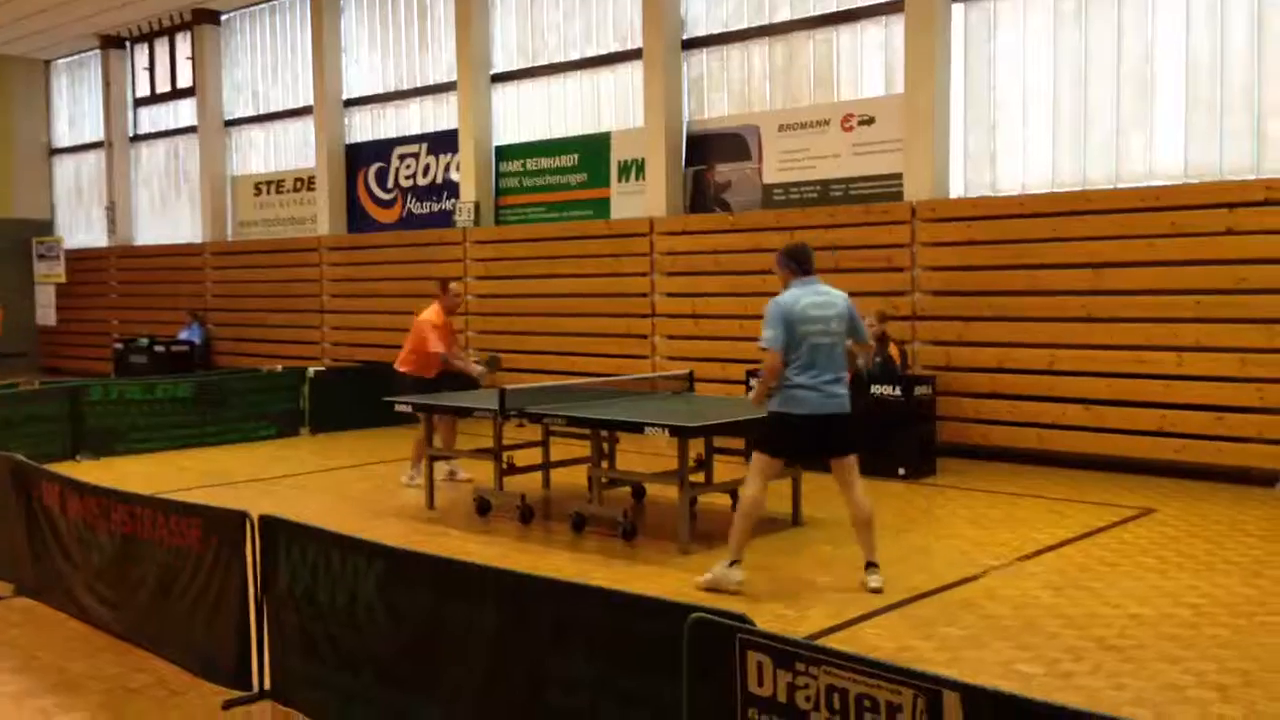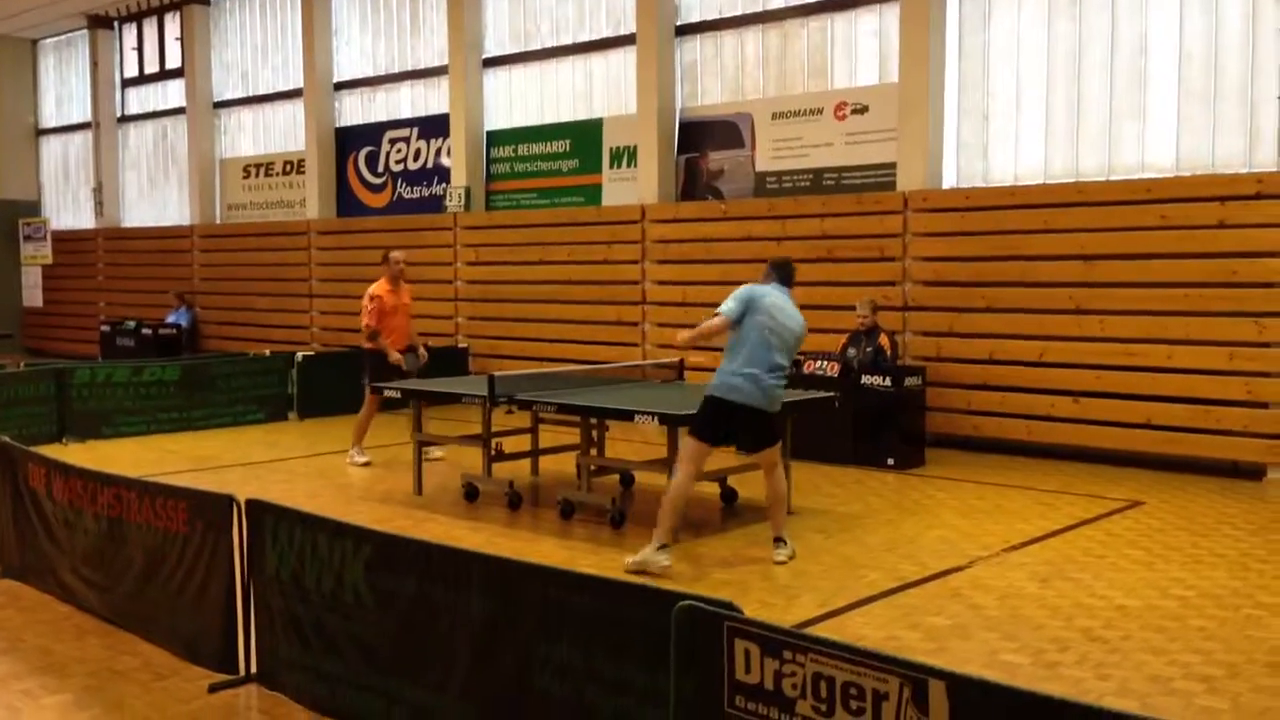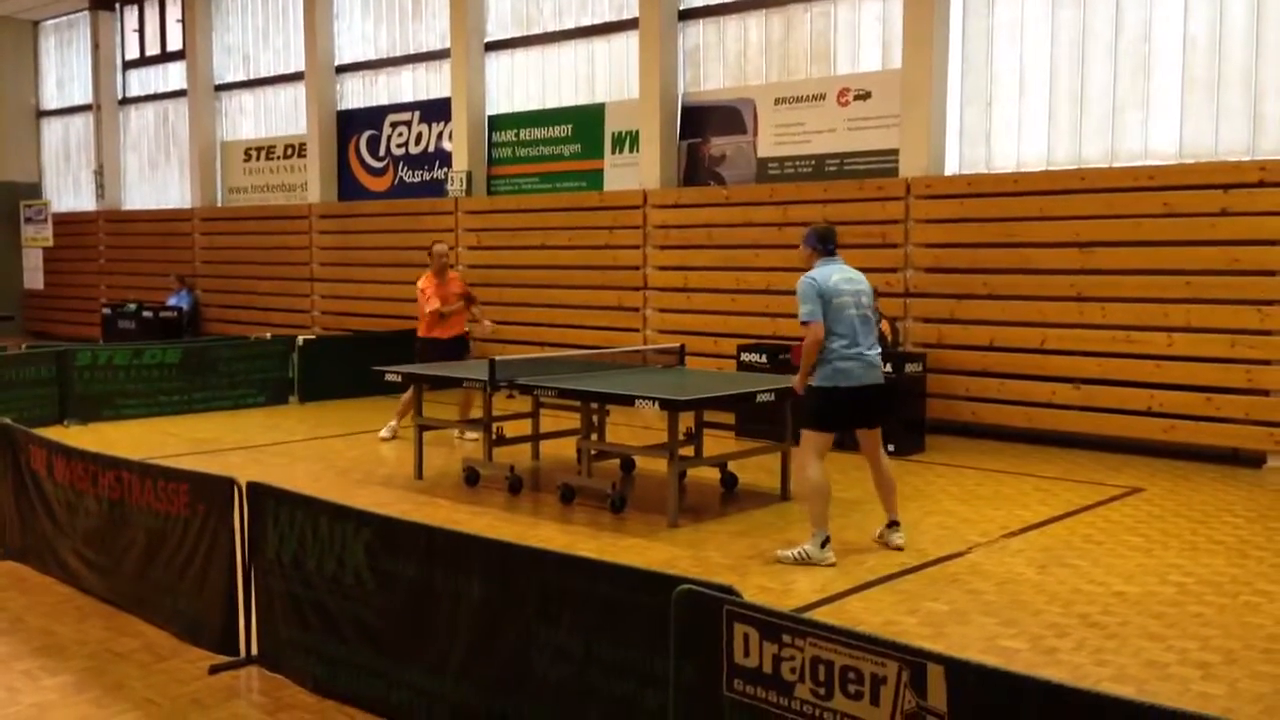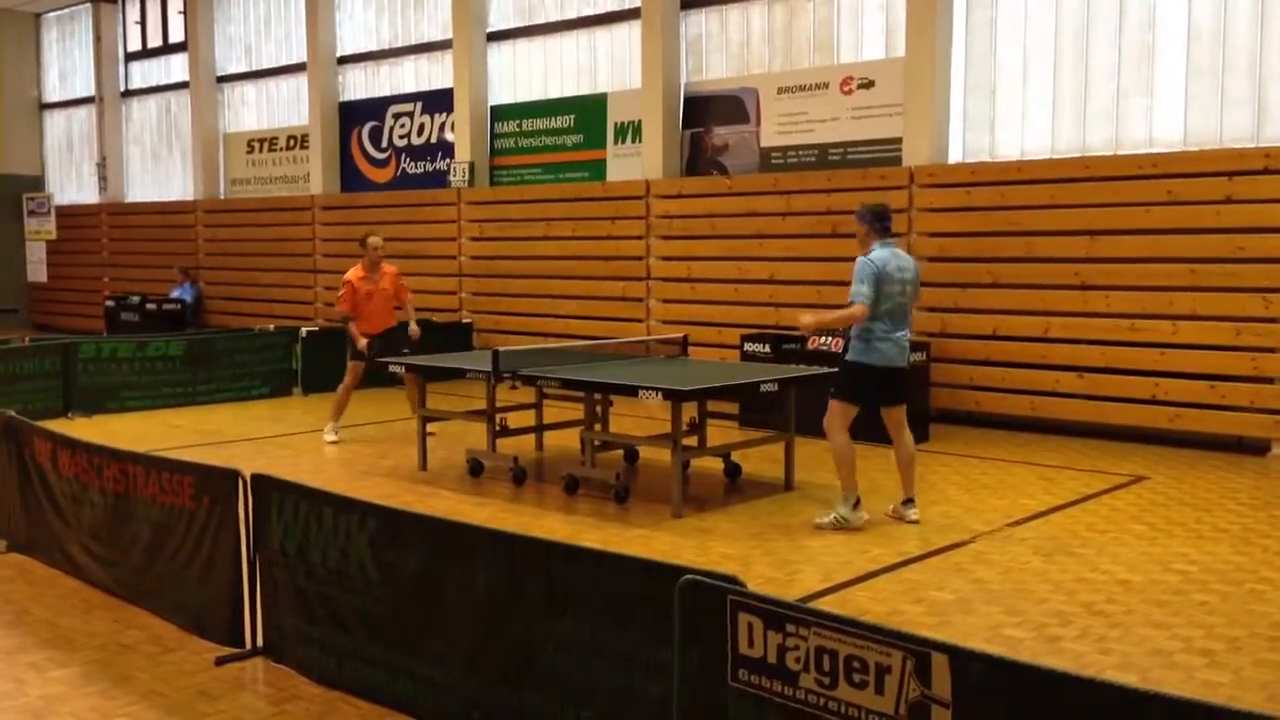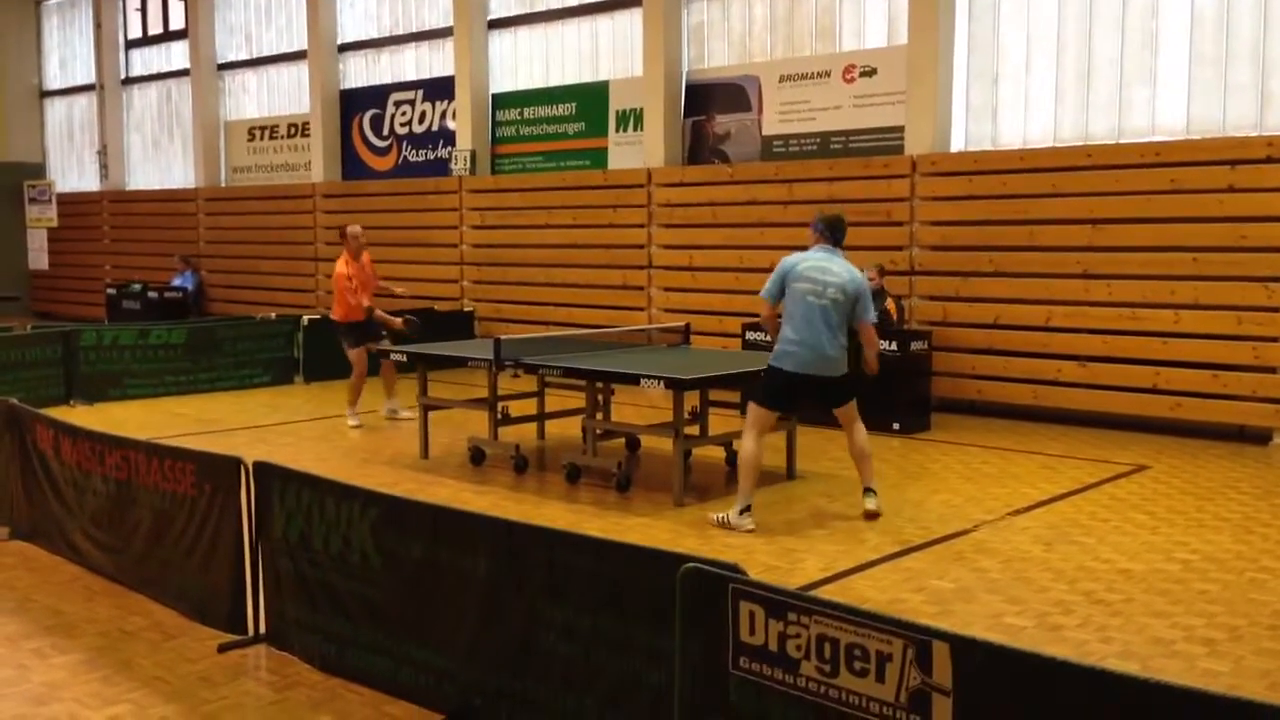
dt=1s
person 1, frame 1
left shoulder: (781, 305)
right shoulder: (842, 300)
left elbow: (773, 365)
right elbow: (866, 347)
left wrist: (760, 393)
left hip: (792, 407)
right hip: (835, 407)
left knee: (755, 482)
right knee: (852, 484)
left ankle: (731, 567)
right ankle: (872, 569)
person 1, frame 2
left shoulder: (752, 292)
right shoulder: (799, 322)
left elbow: (717, 325)
left wrist: (688, 337)
left hip: (727, 391)
right hip: (766, 401)
left knee: (686, 467)
right knee: (773, 467)
left ankle: (658, 548)
right ankle: (781, 543)
person 1, frame 3
left shoulder: (812, 281)
right shoulder: (860, 279)
left elbow: (815, 336)
left wrist: (802, 375)
left hip: (834, 380)
right hip: (871, 378)
left knee: (809, 457)
right knee: (875, 453)
left ankle: (820, 543)
right ankle: (893, 528)
person 1, frame 4
left shoulder: (869, 262)
right shoulder: (908, 262)
left elbow: (860, 313)
left wrist: (817, 322)
left hip: (866, 357)
right hip: (897, 358)
left knee: (834, 425)
right knee: (899, 430)
left ankle: (850, 507)
right ankle: (908, 504)
person 1, frame 5
left shoulder: (791, 263)
right shoulder: (855, 277)
left elbow: (766, 313)
right elbow: (868, 335)
right wrist: (871, 358)
left hip: (787, 363)
right hip: (832, 367)
left knee: (752, 430)
right knee: (853, 424)
left ankle: (742, 511)
right ankle: (869, 494)
person 2, frame 1
left shoulder: (446, 317)
right shoulder: (430, 320)
left elbow: (452, 346)
right elbow: (440, 357)
left wrist: (468, 365)
right wrist: (469, 368)
left hip: (431, 373)
right hip: (411, 374)
left knee: (448, 416)
right knee: (431, 421)
left ankle: (448, 466)
right ankle: (414, 472)
person 2, frame 2
left shoulder: (405, 290)
right shoulder: (376, 293)
right elbow: (370, 330)
left wrist: (418, 346)
right wrist: (390, 352)
left hip: (402, 352)
right hip: (379, 355)
right knee: (372, 404)
right ankle: (355, 450)
person 2, frame 3
left shoulder: (456, 277)
right shoulder: (424, 285)
left elbow: (469, 303)
right elbow: (439, 314)
left wrist: (482, 319)
right wrist: (459, 307)
left hip: (457, 338)
right hip: (431, 341)
left ankle: (462, 428)
right ankle: (394, 424)
person 2, frame 4
left shoulder: (392, 273)
right shoulder: (351, 278)
left elbow: (405, 299)
right elbow: (345, 315)
left wrist: (412, 322)
right wrist: (358, 339)
left hip: (388, 331)
right hip: (361, 335)
left knee: (411, 374)
right knee: (350, 380)
right ankle: (332, 426)
person 2, frame 5
left shoulder: (365, 256)
right shoulder: (343, 271)
right elbow: (364, 306)
left wrist: (392, 290)
right wrist: (391, 320)
left hip: (367, 318)
right hip: (346, 322)
left knee: (388, 359)
right knee: (361, 367)
left ankle: (392, 407)
right ankle: (351, 412)
